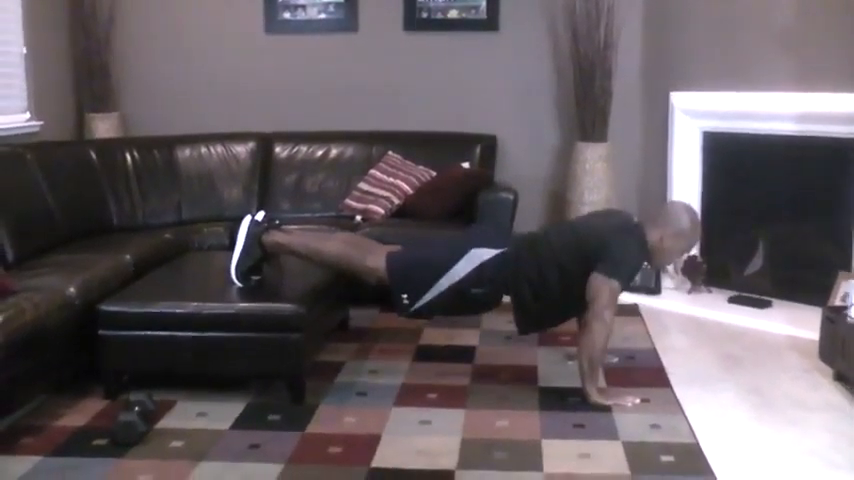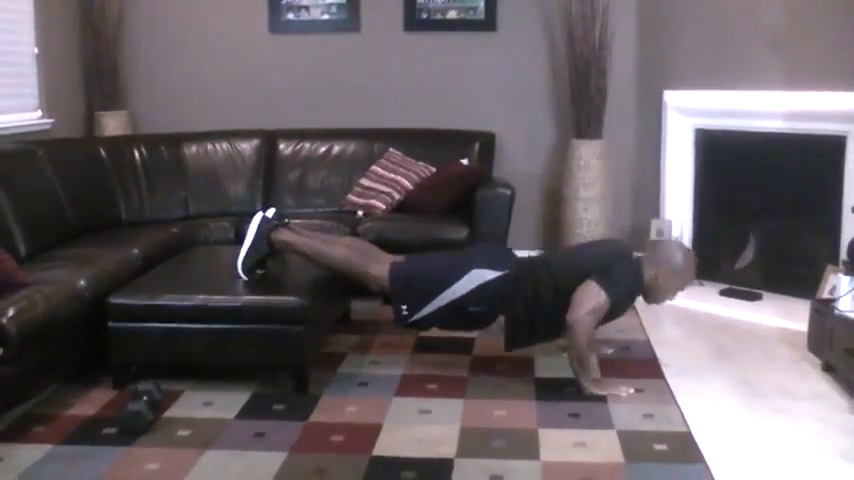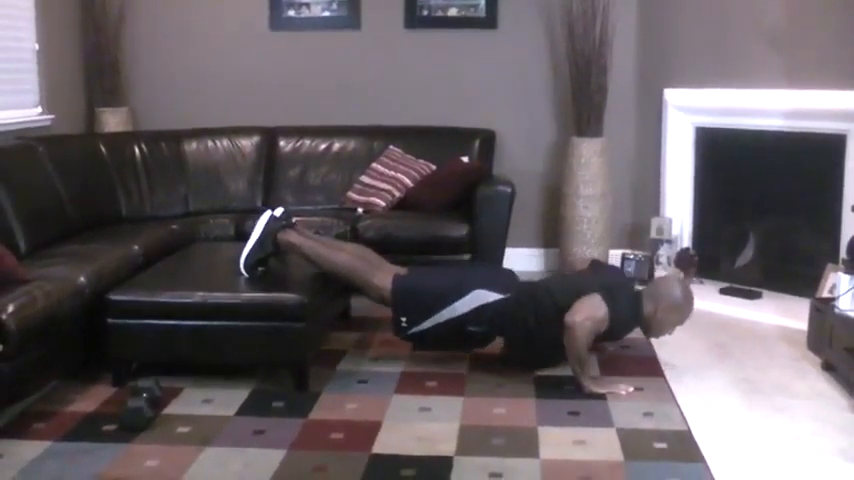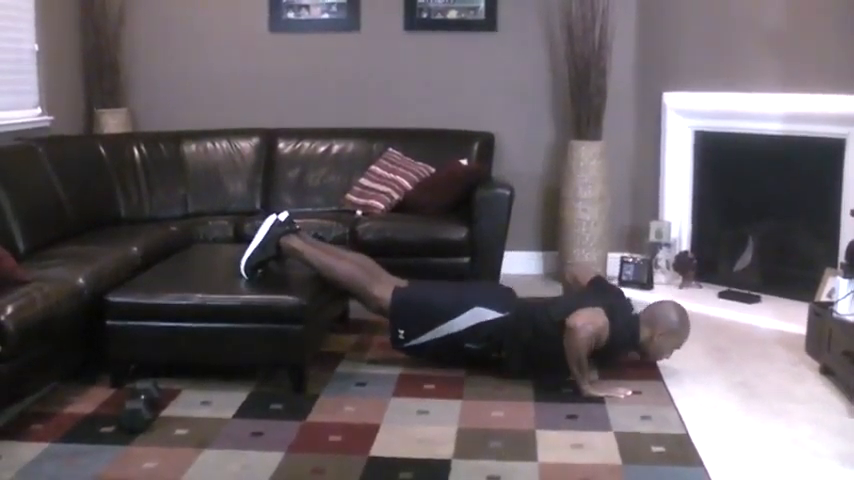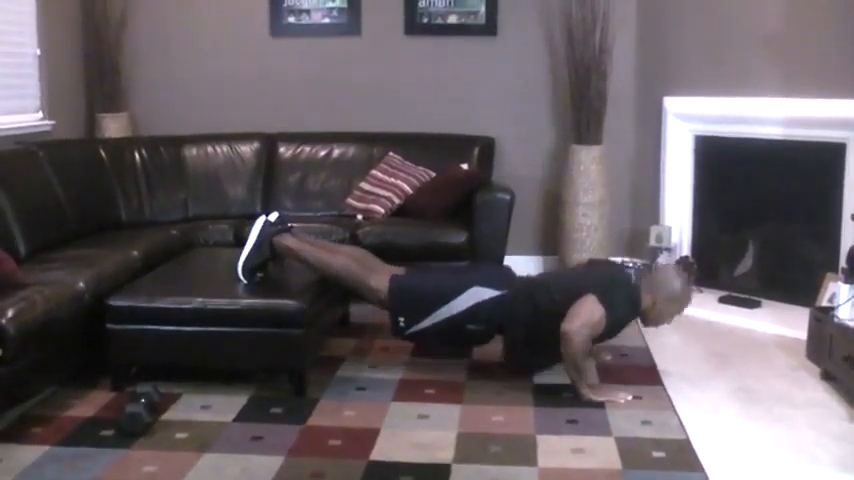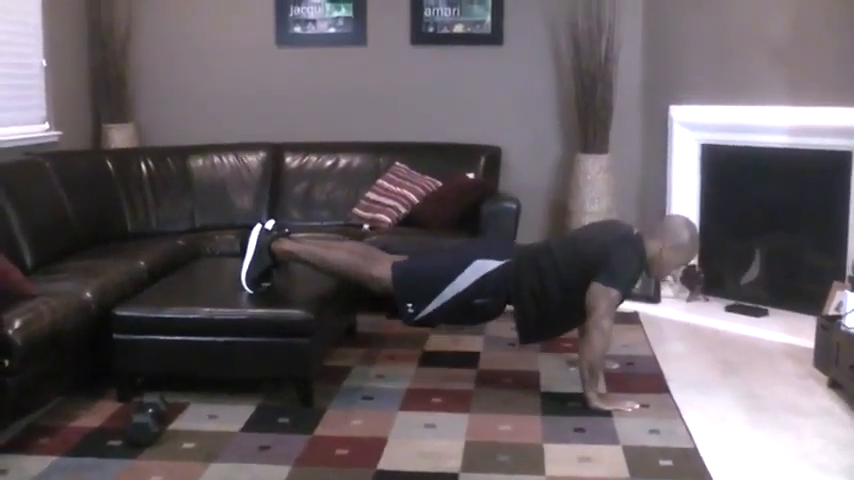
dt=0.3s
person 1, frame 1
left shoulder: (622, 228)
right shoulder: (627, 247)
right elbow: (599, 316)
left wrist: (589, 347)
right wrist: (594, 389)
left hip: (494, 254)
right hip: (488, 267)
left knee: (378, 254)
right knee: (374, 266)
left ankle: (269, 232)
right ankle: (266, 240)
person 1, frame 2
left shoulder: (620, 258)
right shoulder: (624, 278)
right elbow: (578, 317)
left wrist: (584, 345)
right wrist: (589, 380)
left hip: (496, 272)
right hip: (489, 285)
left knee: (384, 264)
right knee: (379, 275)
left ankle: (279, 228)
right ankle: (275, 236)
person 1, frame 3
left shoulder: (618, 283)
right shoulder: (624, 308)
left elbow: (581, 266)
right elbow: (576, 321)
left wrist: (589, 336)
right wrist: (588, 379)
left hip: (495, 289)
right hip: (490, 306)
left knee: (387, 275)
right knee: (382, 285)
left ankle: (286, 229)
right ankle: (280, 236)
person 1, frame 4
left shoulder: (616, 302)
right shoulder: (621, 328)
left elbow: (579, 273)
right elbow: (579, 326)
right wrist: (586, 383)
left hip: (495, 308)
right hip: (488, 325)
left knee: (387, 289)
right knee: (382, 296)
left ankle: (289, 235)
right ankle: (284, 241)
person 1, frame 5
left shoulder: (618, 278)
right shoulder: (621, 299)
right elbow: (573, 330)
right wrist: (586, 386)
left hip: (496, 289)
right hip: (488, 305)
left knee: (385, 276)
right knee: (379, 286)
left ankle: (284, 234)
right ankle: (278, 241)
person 1, frame 6
left shoulder: (622, 238)
right shoulder: (626, 256)
right elbow: (598, 325)
left wrist: (585, 350)
right wrist: (595, 395)
left hip: (498, 265)
right hip: (490, 277)
left knee: (384, 264)
right knee: (380, 274)
left ankle: (279, 238)
right ankle: (275, 245)
